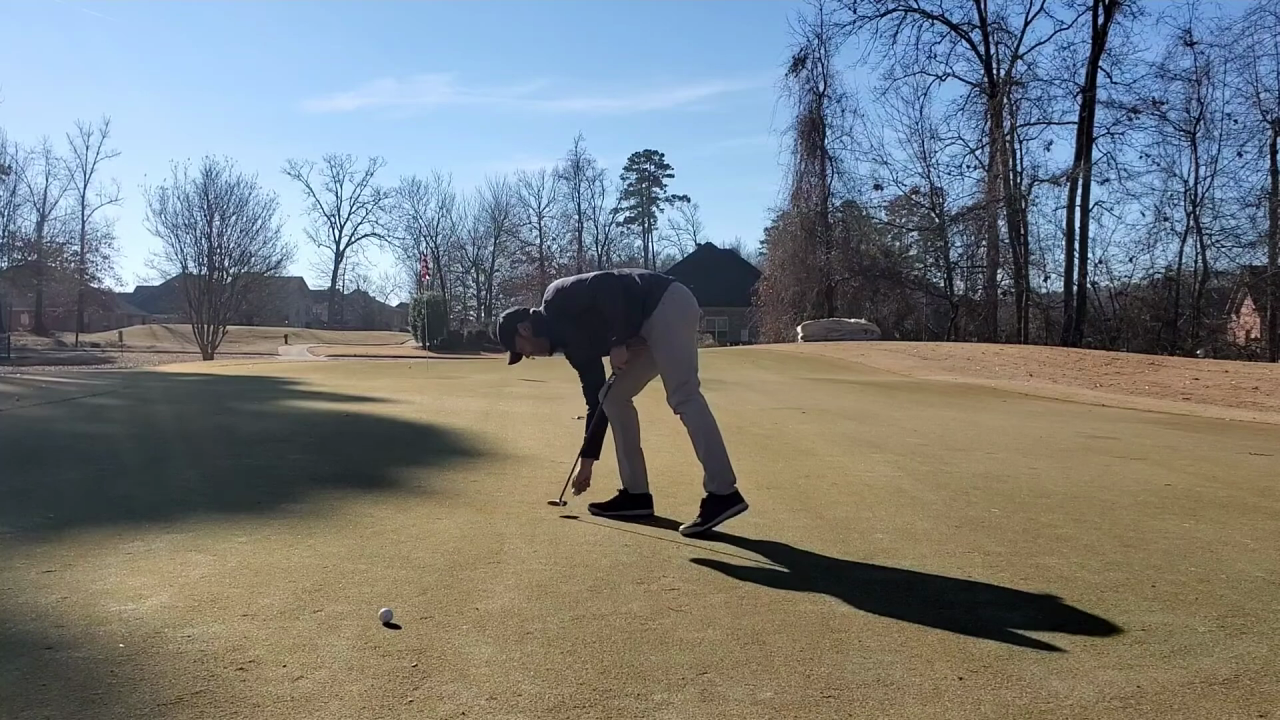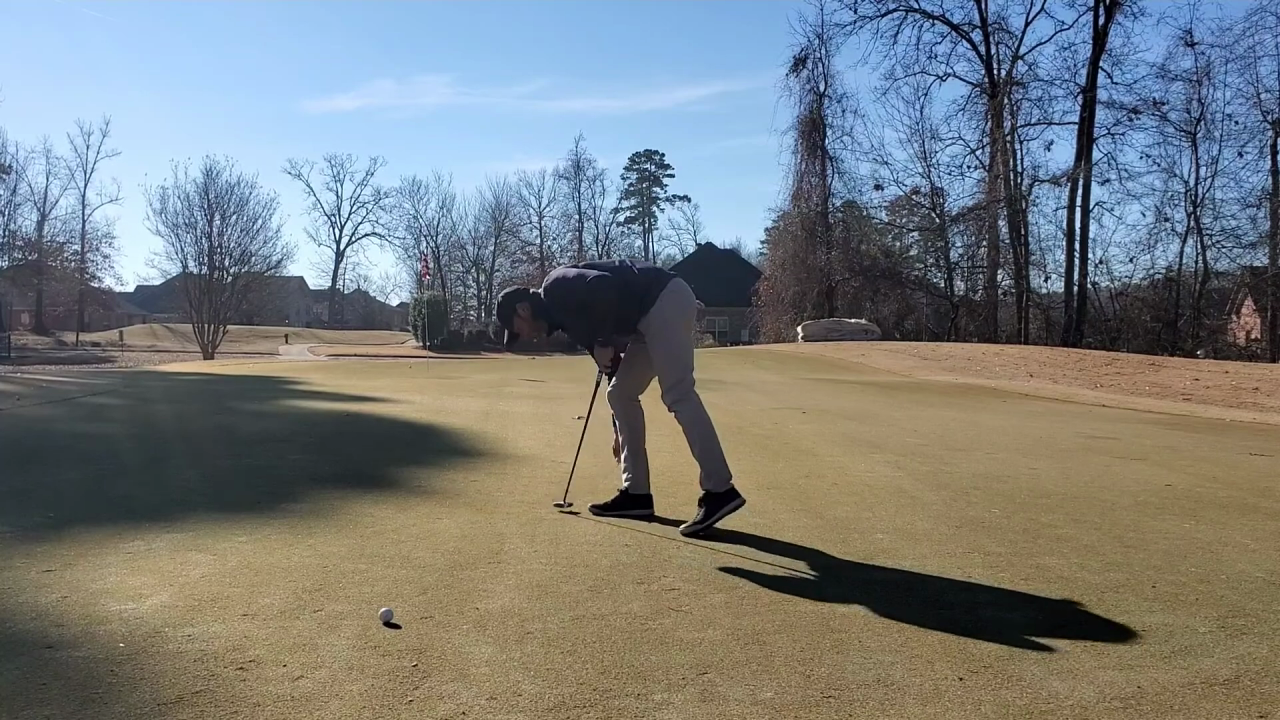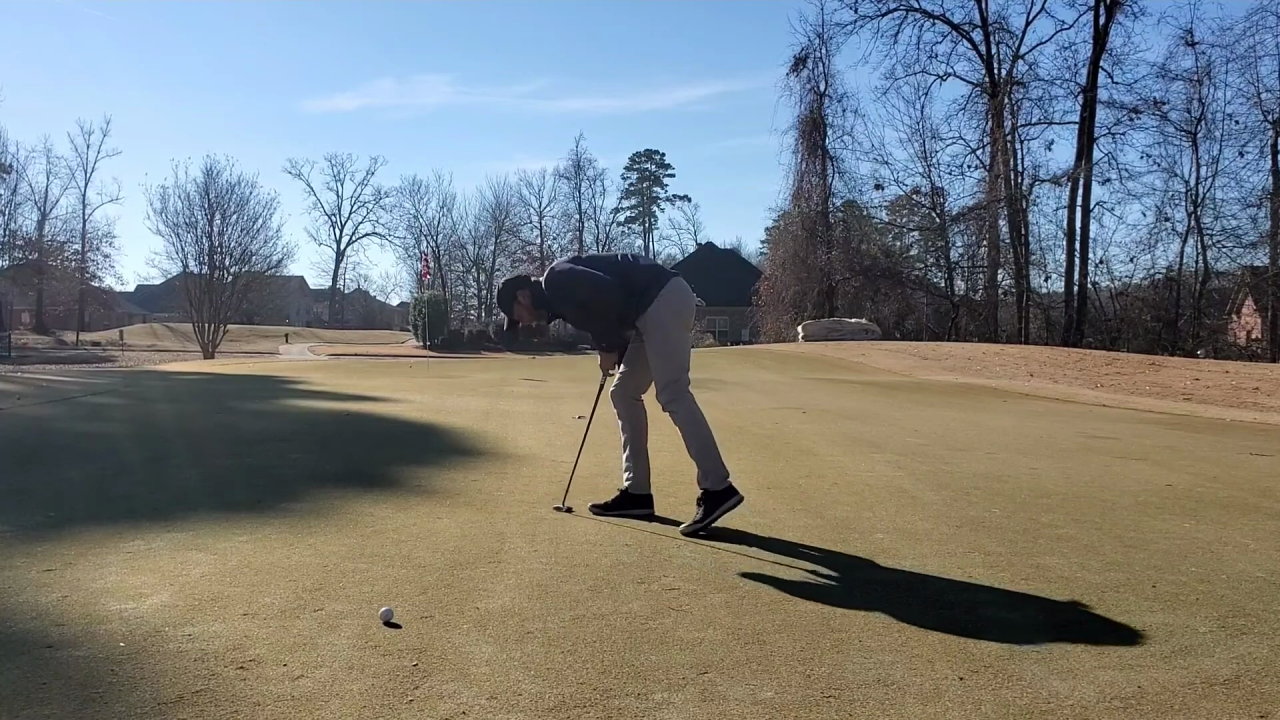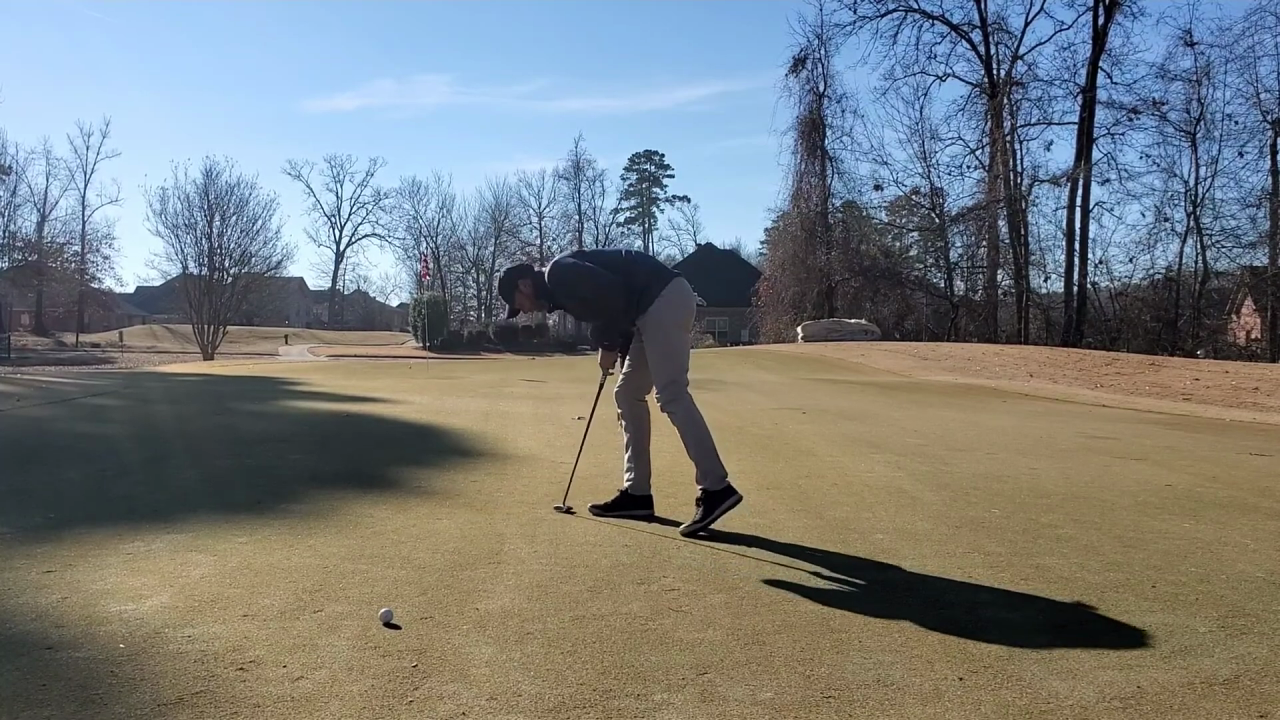
dt=0.3s
person 1, frame 1
left shoulder: (558, 300)
right shoulder: (569, 339)
left elbow: (604, 283)
right elbow: (595, 396)
left wrist: (616, 342)
right wrist: (587, 460)
left hip: (668, 305)
left knee: (683, 397)
right knee: (613, 396)
left ankle: (723, 494)
right ankle: (636, 493)
person 1, frame 2
left shoulder: (556, 290)
right shoulder: (566, 317)
left elbow: (603, 285)
right elbow: (610, 365)
left wrist: (603, 342)
right wrist: (621, 430)
left hip: (666, 301)
right hip: (650, 316)
left knee: (678, 395)
right knee: (620, 393)
left ankle: (719, 492)
right ankle: (636, 493)
person 1, frame 3
left shoulder: (557, 280)
right shoulder: (561, 301)
left elbow: (608, 291)
left wrist: (606, 347)
left hip: (665, 299)
right hip: (654, 309)
left knee: (673, 394)
right knee: (623, 393)
left ankle: (718, 489)
right ankle: (636, 493)
person 1, frame 4
left shoulder: (559, 274)
right shoulder: (562, 291)
left elbow: (611, 290)
right elbow: (615, 320)
left wrist: (607, 346)
left hip: (665, 299)
right hip: (655, 307)
left knee: (671, 395)
right knee: (628, 393)
left ankle: (716, 490)
right ankle: (636, 494)
